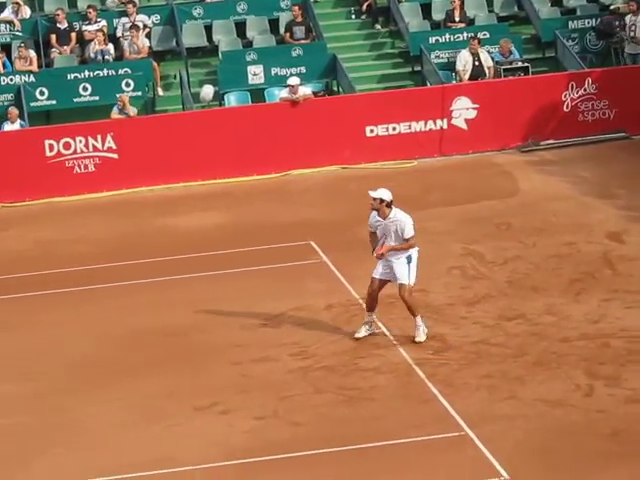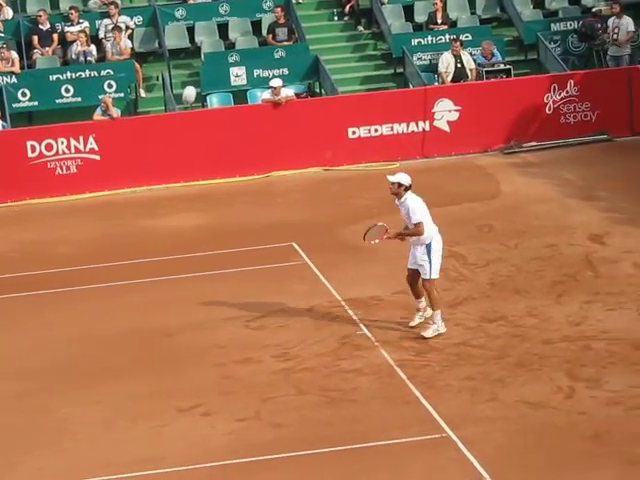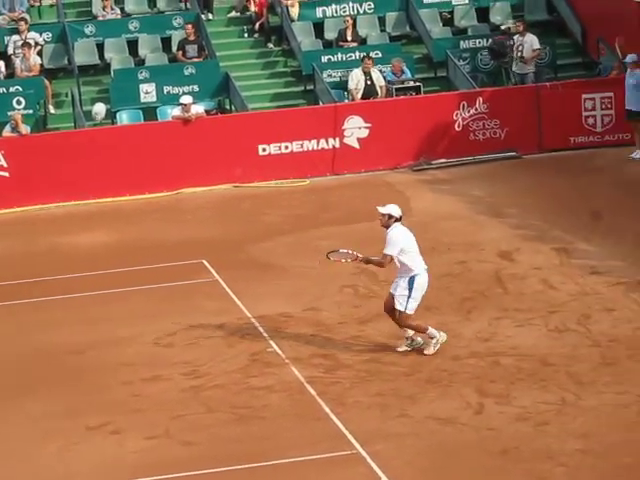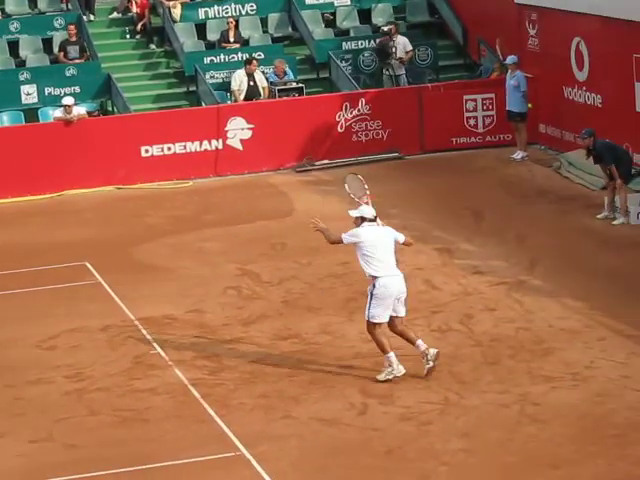
dt=0.5s
person 1, frame 1
left shoulder: (403, 219)
right shoulder: (374, 217)
left elbow: (412, 243)
left wrist: (390, 247)
right wrist: (376, 248)
left hip: (405, 258)
right hip: (386, 258)
left knee: (405, 295)
right knee: (372, 291)
left ankle: (419, 325)
right ankle: (369, 325)
person 1, frame 2
left shoulder: (412, 202)
right shoulder: (403, 201)
left elbow: (420, 230)
left wrist: (399, 233)
right wrist: (403, 232)
left hip: (429, 245)
right hip: (418, 245)
left knee: (428, 285)
right knee: (411, 280)
left ankle: (438, 324)
right ankle: (422, 310)
person 1, frame 3
left shoulder: (394, 235)
right shoulder: (400, 230)
left elbow: (384, 263)
left wrist: (368, 260)
left hip: (415, 278)
right hip: (408, 276)
left knee: (403, 319)
right knee: (388, 308)
left ankle: (435, 335)
right ankle: (413, 339)
person 1, frame 4
left shoulder: (359, 233)
right shoulder: (387, 230)
left elbow: (332, 240)
right elbow: (409, 242)
left wrist: (323, 229)
left hip: (382, 285)
right hip: (398, 281)
left knee: (373, 328)
right knee: (396, 327)
left ankle: (393, 366)
right ankle: (427, 352)
